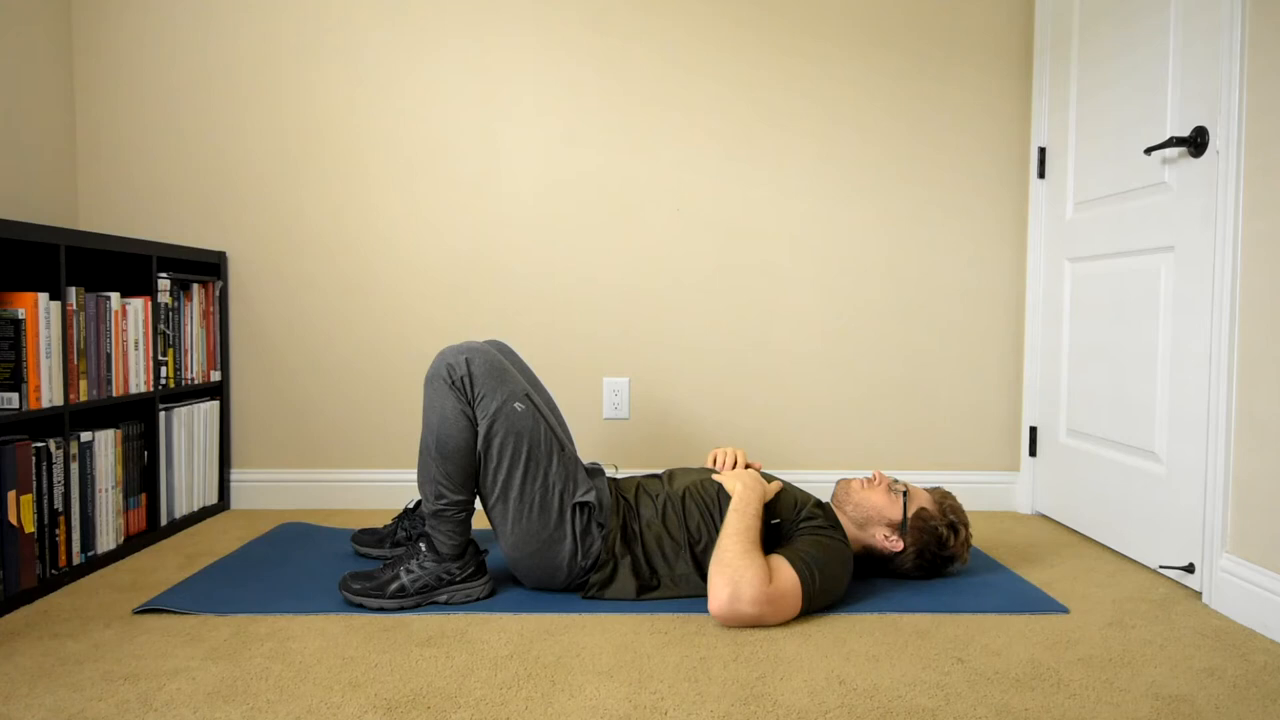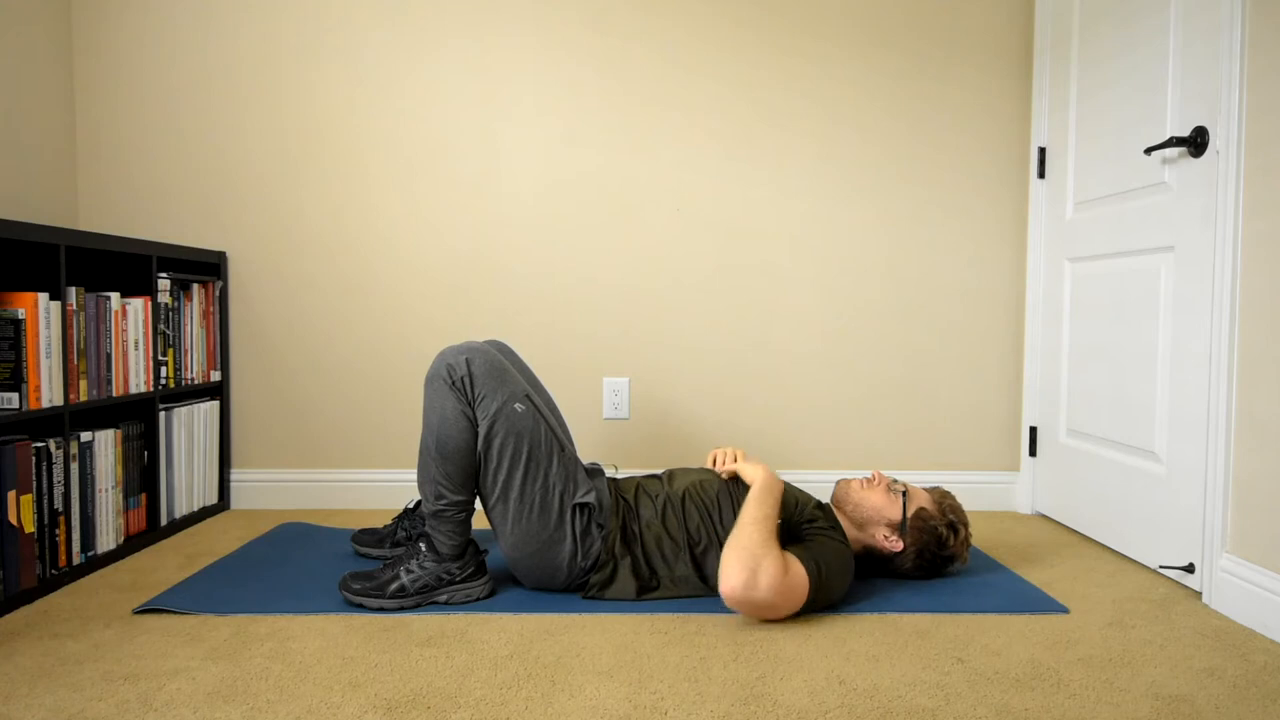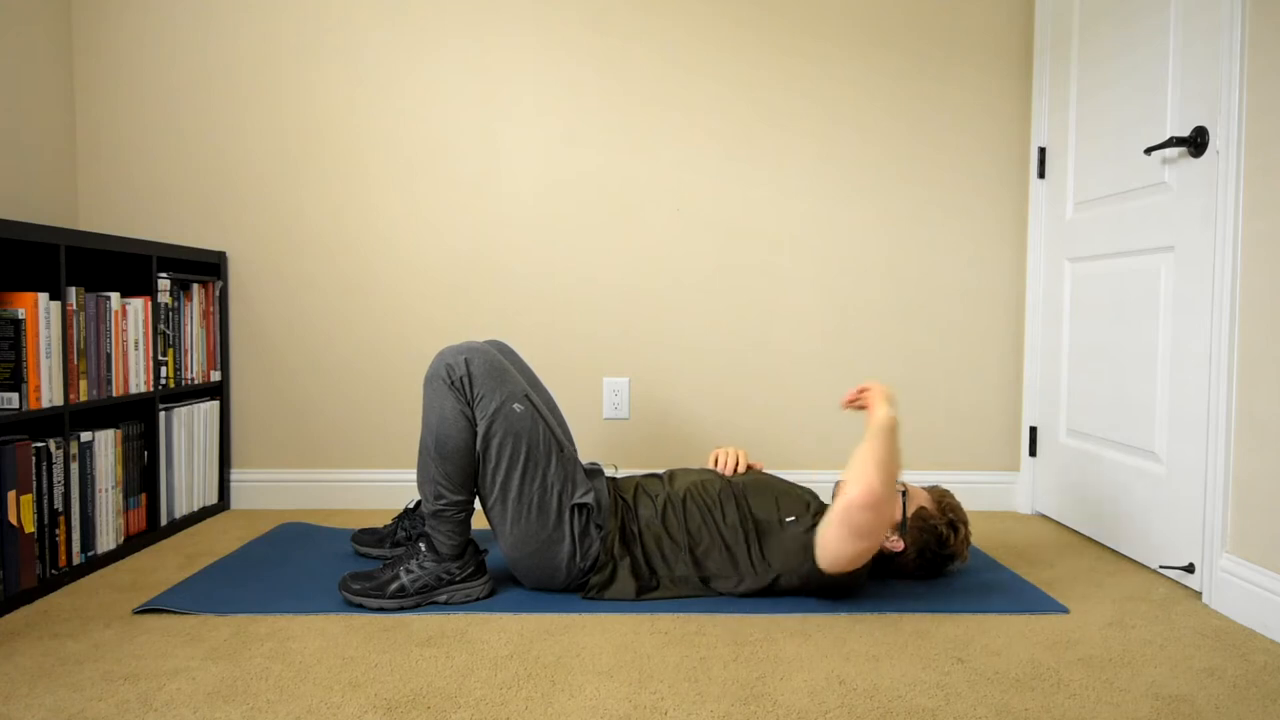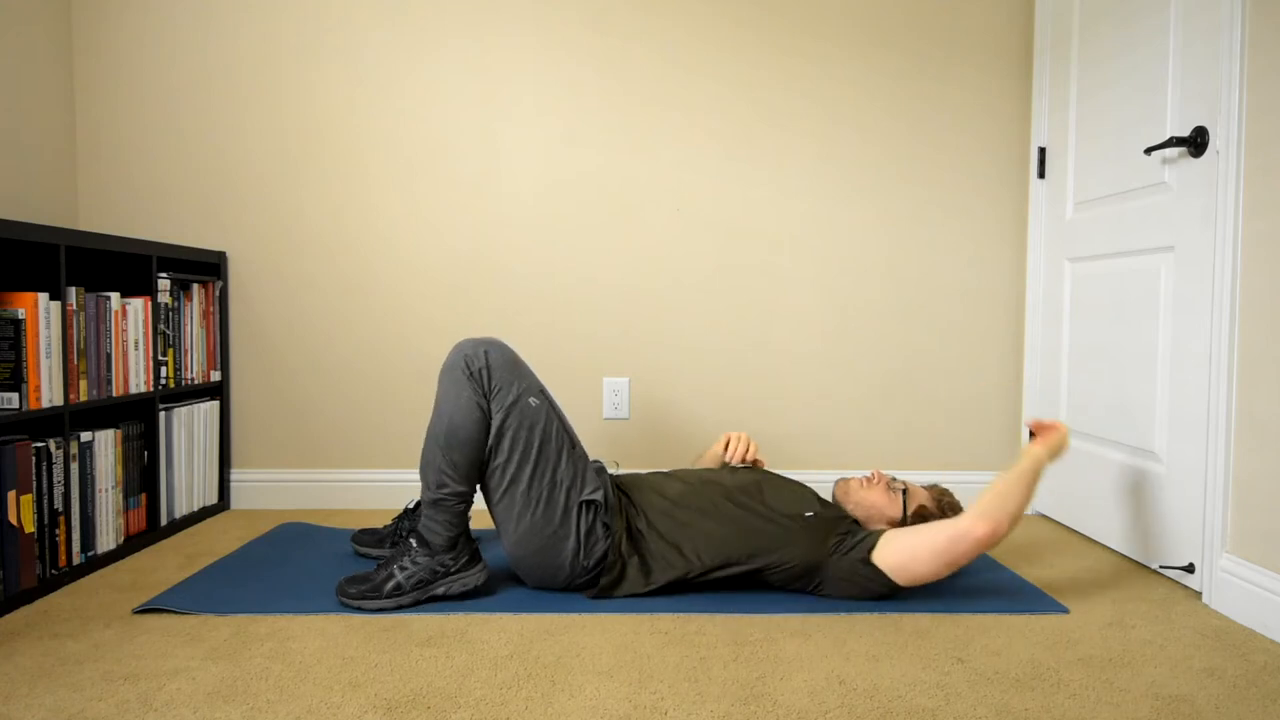
dt=0.3s
person 1, frame 1
left shoulder: (826, 557)
right shoulder: (808, 514)
left elbow: (731, 601)
left wrist: (748, 497)
right wrist: (734, 464)
left hip: (574, 541)
right hip: (599, 503)
left knee: (463, 368)
right knee: (486, 359)
left ankle: (445, 562)
right ankle: (428, 524)
person 1, frame 2
left shoulder: (827, 559)
right shoulder: (805, 513)
left elbow: (743, 585)
left wrist: (765, 485)
right wrist: (733, 463)
left hip: (572, 542)
right hip: (598, 500)
left knee: (463, 369)
right knee: (487, 357)
left ankle: (445, 562)
right ankle: (428, 523)
person 1, frame 3
left shoulder: (834, 560)
right shoulder: (810, 519)
left elbow: (865, 514)
left wrist: (884, 421)
right wrist: (731, 462)
left hip: (574, 543)
right hip: (598, 503)
left knee: (462, 368)
right knee: (487, 359)
left ankle: (446, 562)
right ankle: (430, 522)
person 1, frame 4
left shoulder: (840, 553)
right shoulder: (812, 515)
left elbow: (974, 532)
right wrist: (727, 453)
left hip: (578, 542)
right hip: (604, 500)
left knee: (479, 362)
right knee: (484, 366)
left ankle: (439, 553)
right ankle: (433, 521)
